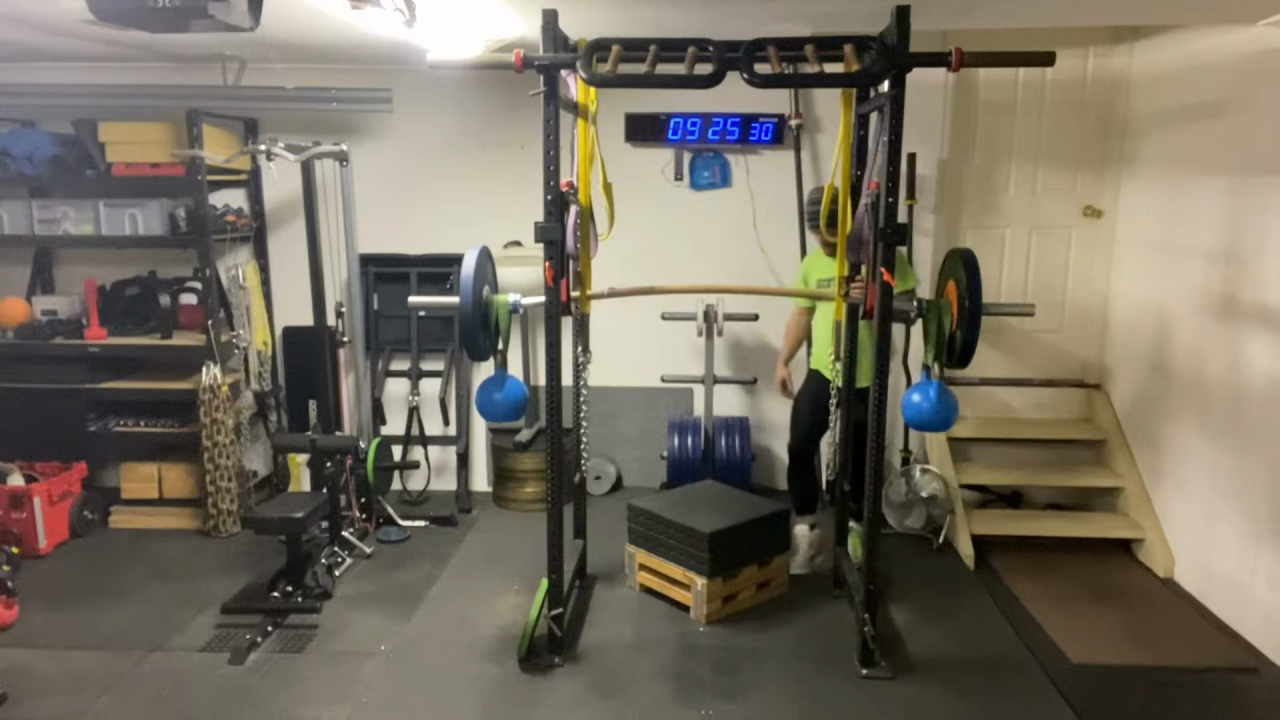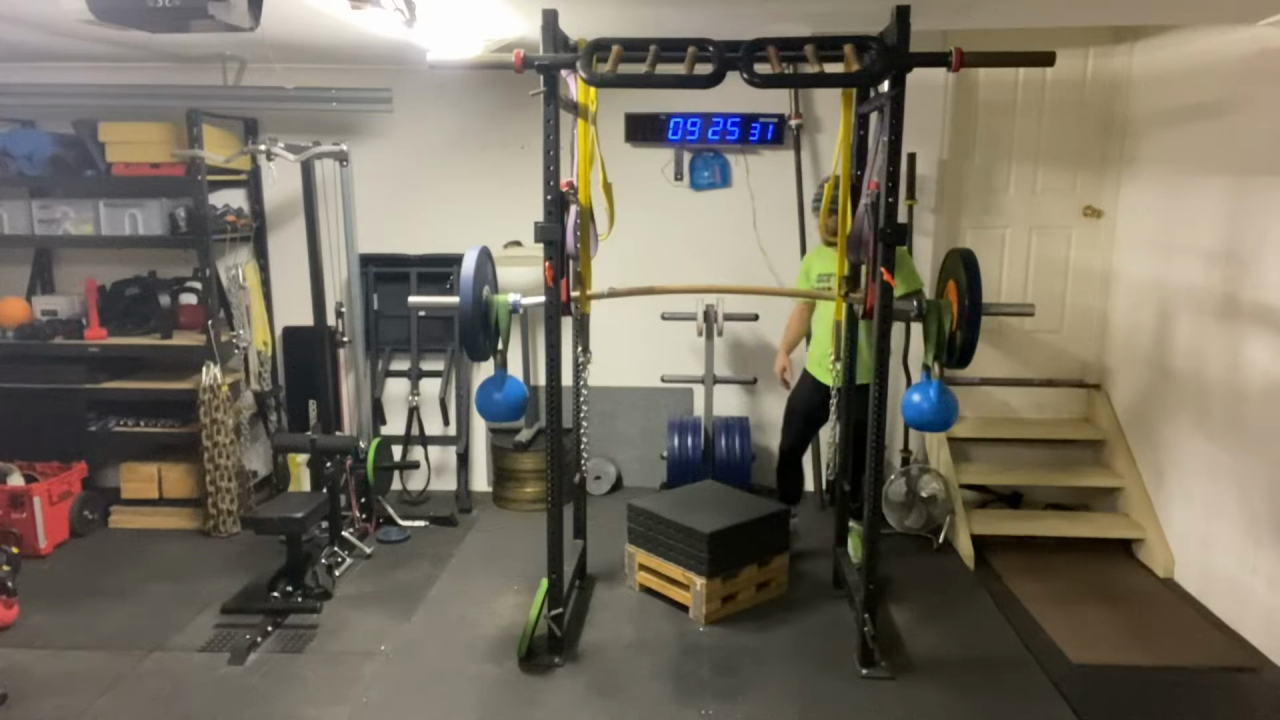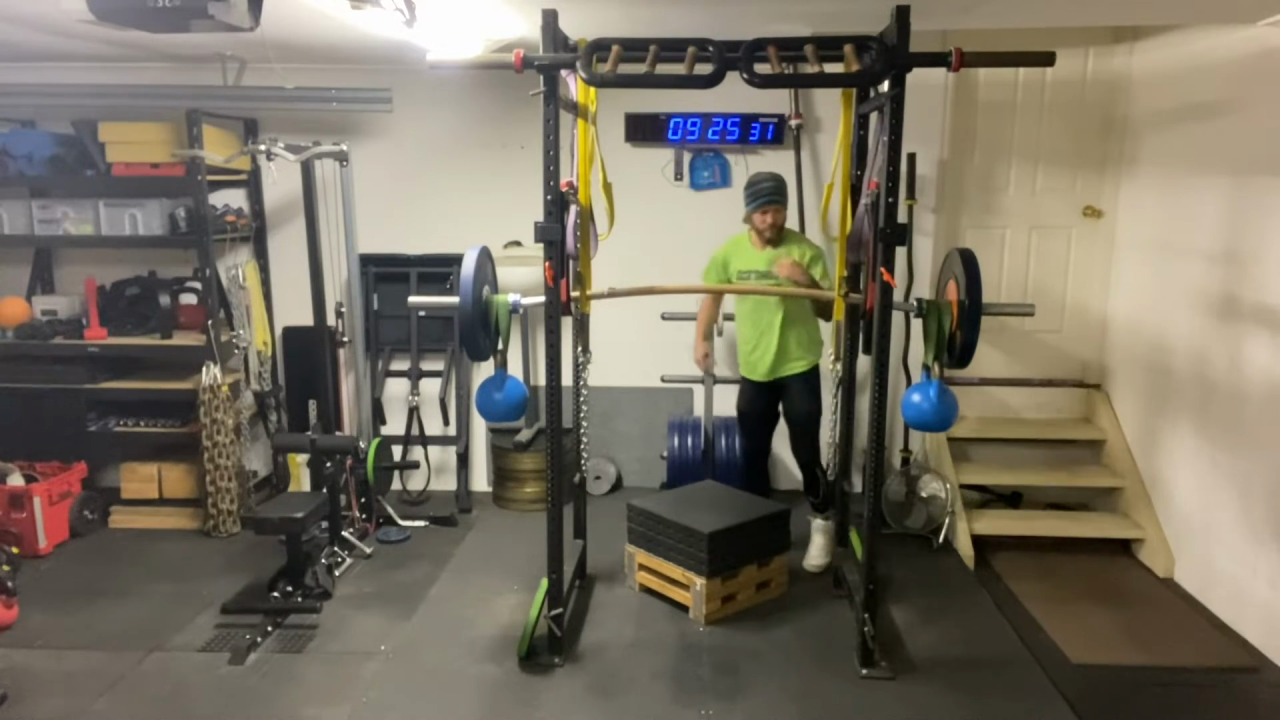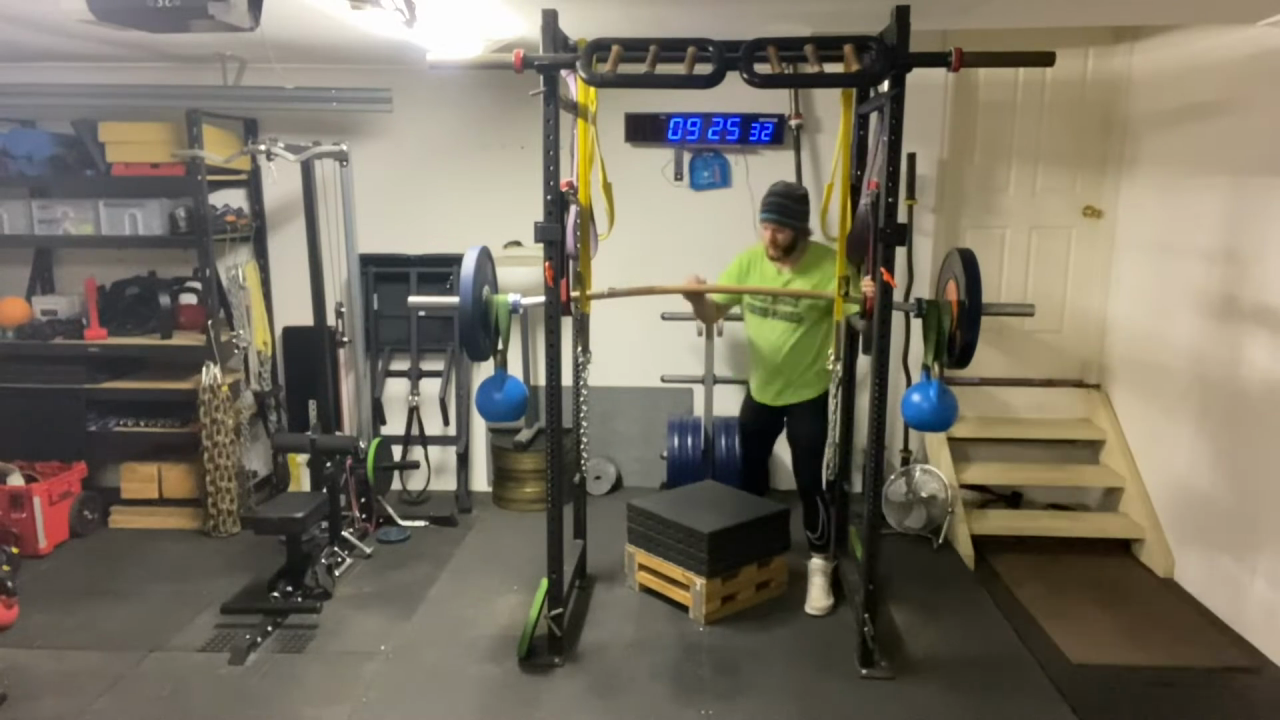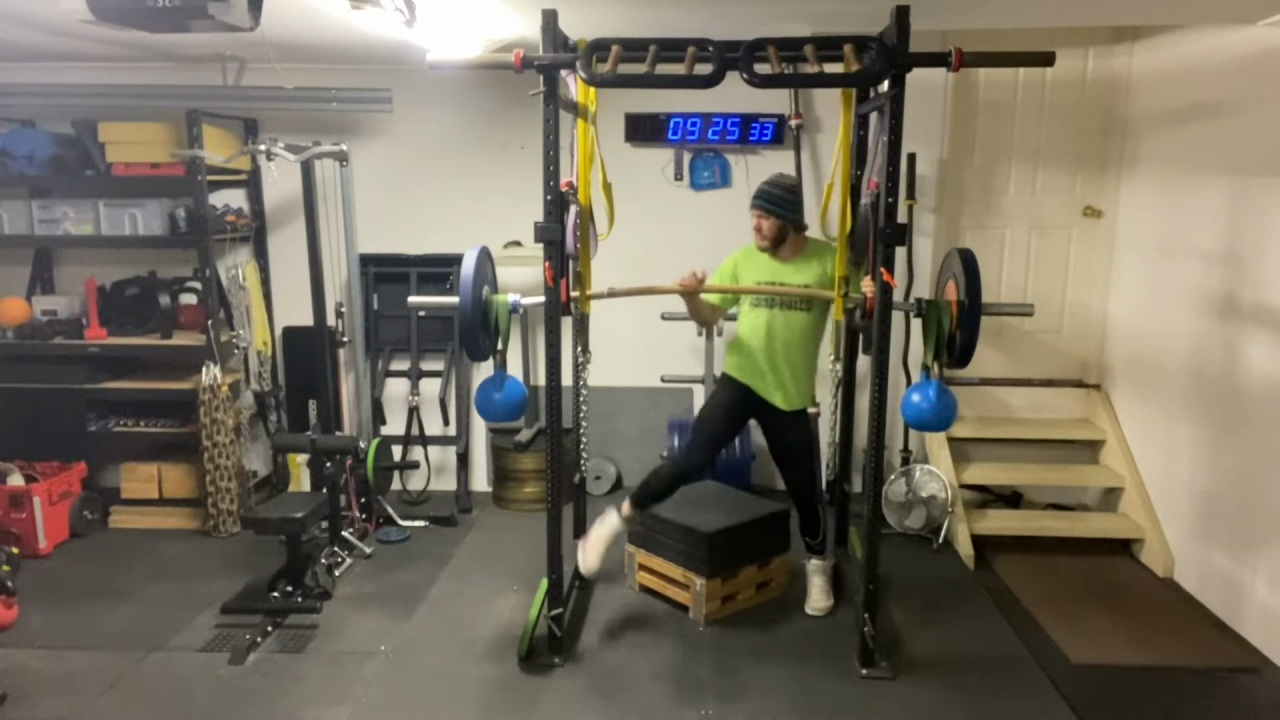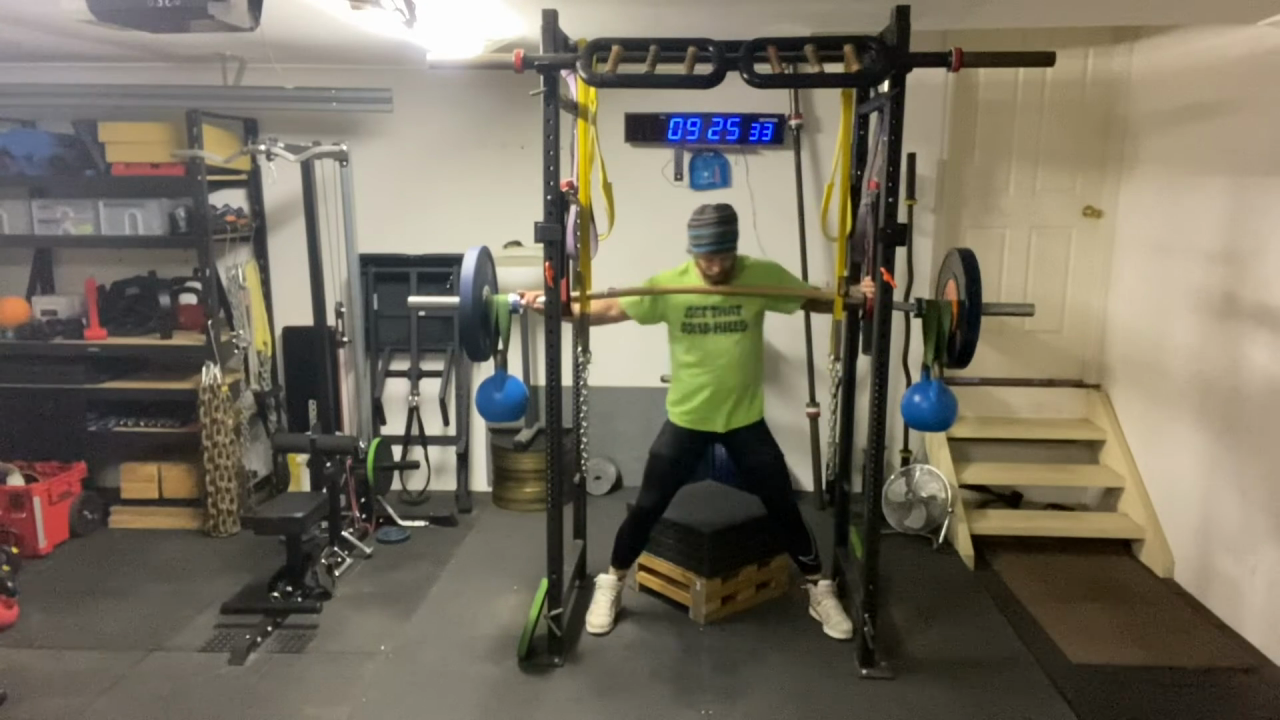
dt=0.7s
person 1, frame 1
right shoulder: (813, 262)
right elbow: (802, 314)
right wrist: (783, 361)
left hip: (867, 378)
right hip: (821, 372)
left knee: (857, 460)
right knee: (799, 449)
left ankle: (856, 528)
right ankle: (806, 530)
person 1, frame 2
right shoulder: (816, 257)
left elbow: (912, 302)
right wrist: (784, 352)
left hip: (861, 376)
right hip: (816, 372)
left knee: (854, 459)
right knee: (790, 446)
left ankle: (855, 527)
person 1, frame 3
left shoulder: (806, 252)
right shoulder: (731, 250)
left elbow: (829, 310)
right elbow: (713, 294)
left wrist: (805, 280)
right wrist: (702, 337)
left hip: (799, 366)
right hip: (754, 369)
left knee: (806, 453)
right knee: (753, 456)
left ankle: (821, 526)
person 1, frame 4
left shoulder: (830, 264)
right shoulder: (748, 261)
right elbow: (713, 312)
left wrist: (871, 298)
right wrist: (696, 298)
left hip: (808, 390)
right hip: (761, 385)
left knee: (809, 482)
right knee: (752, 469)
left ankle: (820, 566)
person 1, frame 5
left shoulder: (829, 260)
right shoulder: (743, 260)
right elbow: (708, 316)
left wrist: (870, 297)
right wrist: (691, 296)
left hip: (790, 395)
right hip: (741, 380)
left knee: (805, 490)
right knee: (692, 462)
left ankle: (818, 567)
right ankle: (618, 518)
person 1, frame 6
left shoulder: (764, 276)
right shoulder: (668, 285)
left elbow: (817, 300)
right elbow: (610, 309)
left wrist: (856, 295)
left hip: (745, 419)
right hip: (686, 418)
left knee: (783, 508)
right knee: (647, 508)
left ankle: (819, 591)
right ankle: (611, 585)
